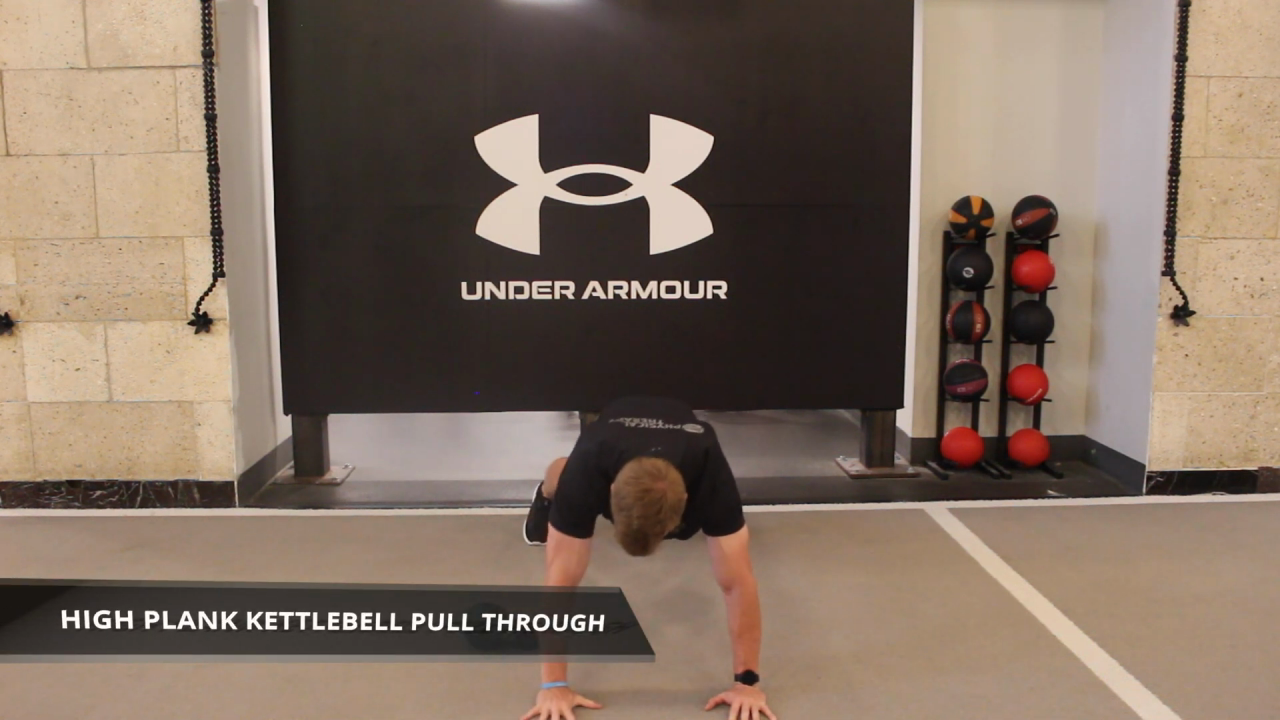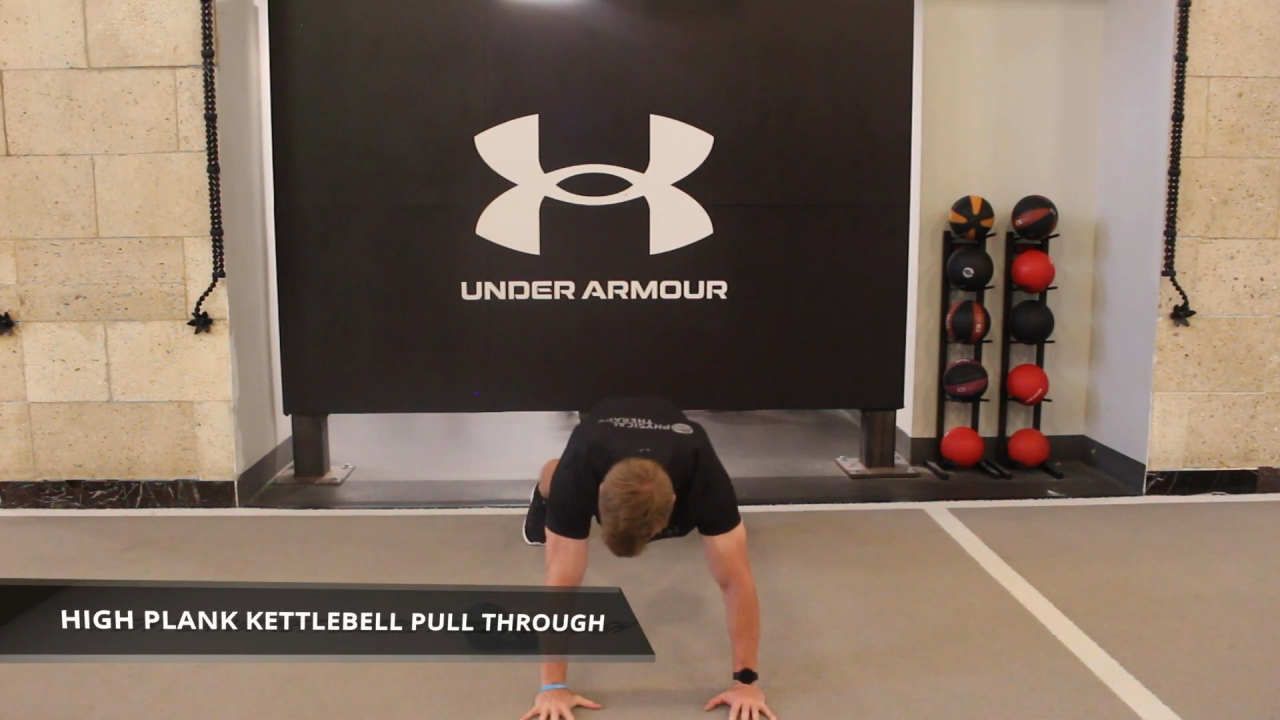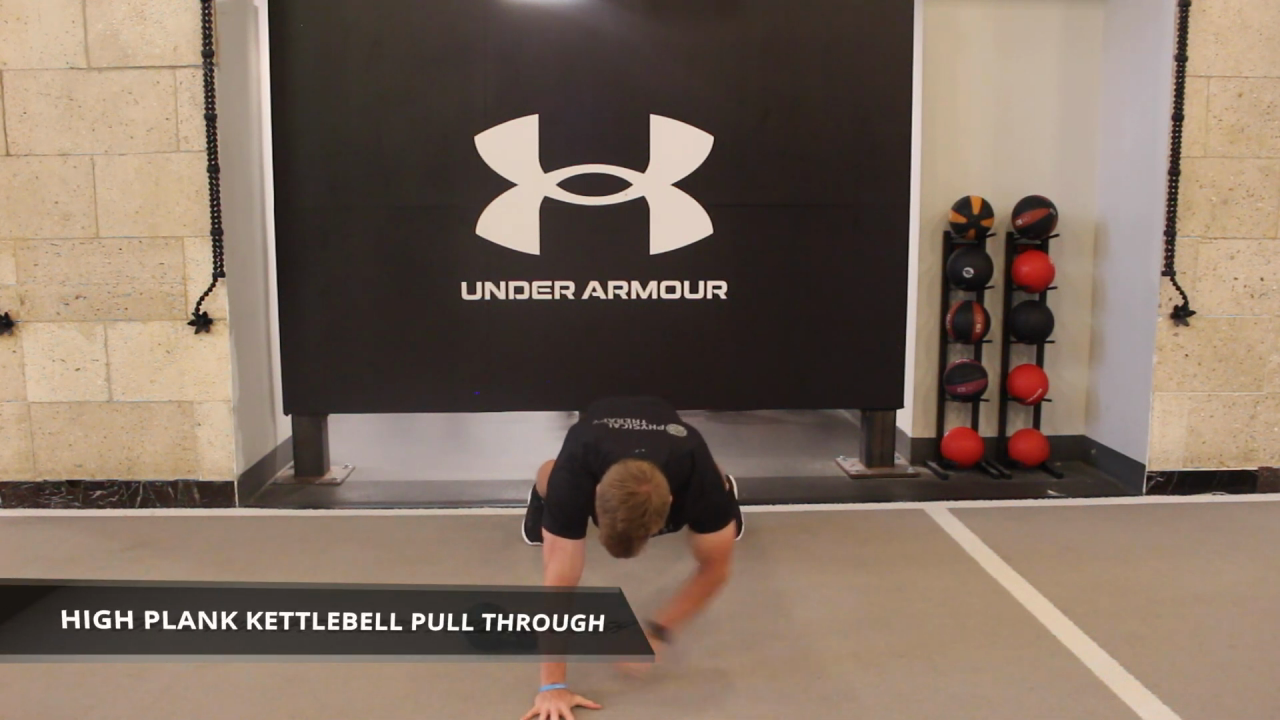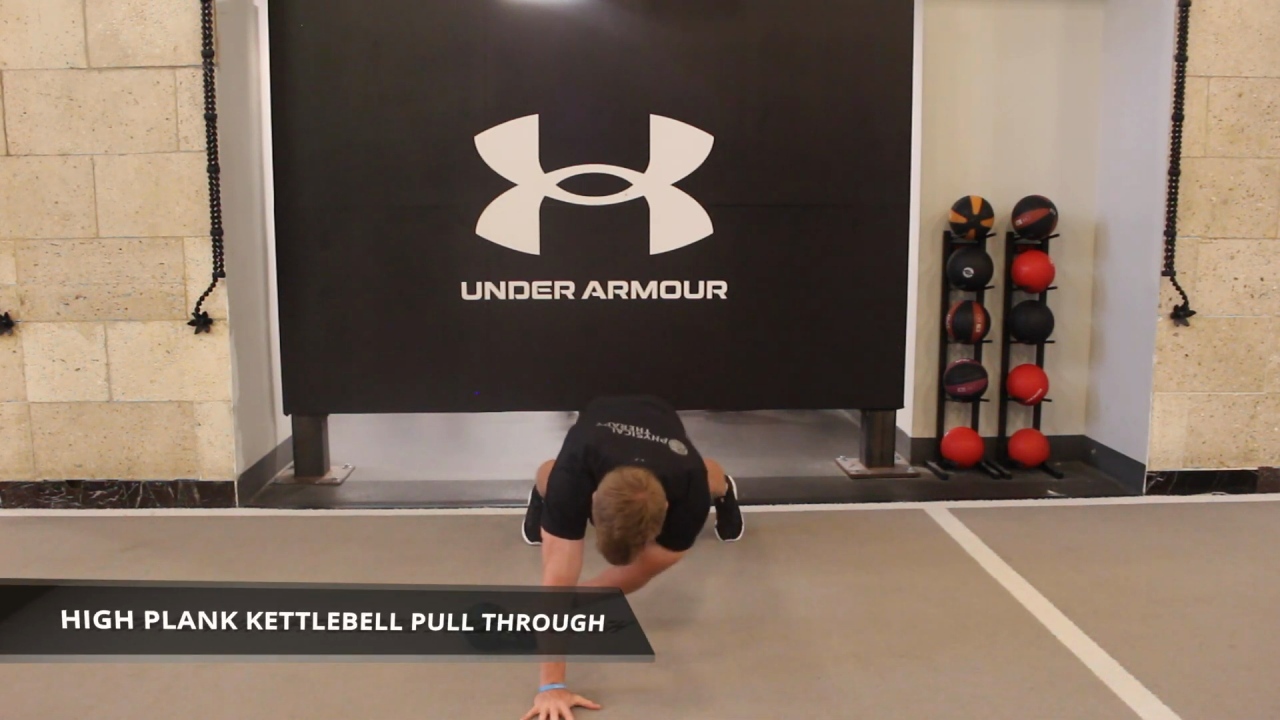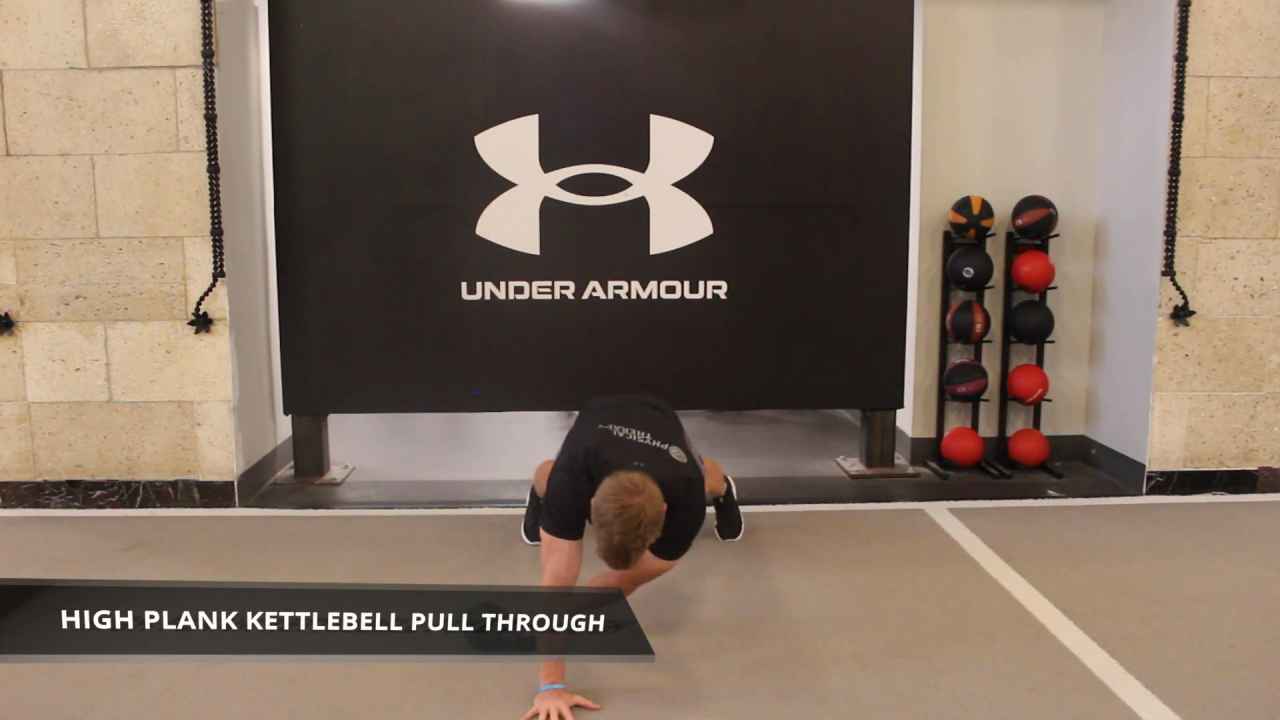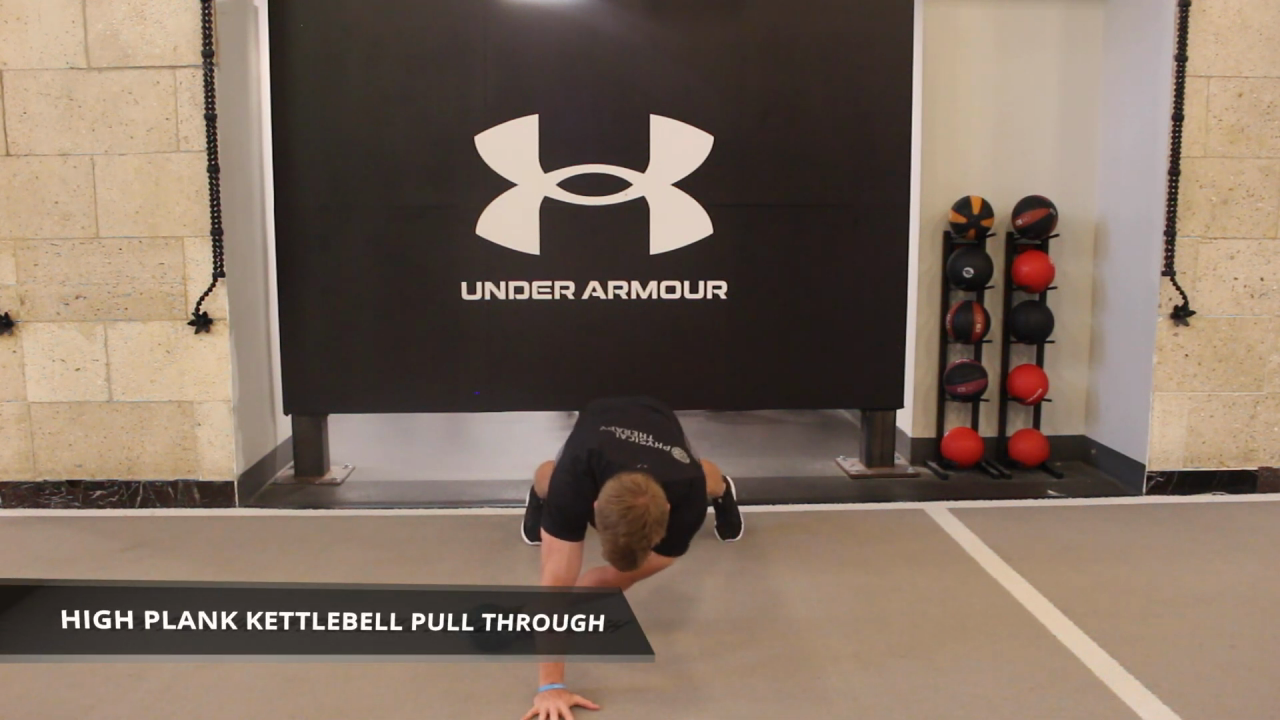
dt=0.2s
person 1, frame 1
left shoulder: (708, 475)
right shoulder: (587, 472)
left elbow: (737, 582)
right elbow: (562, 579)
left wrist: (747, 680)
right wrist: (554, 684)
left hip: (685, 451)
right hip: (611, 441)
right ankle: (547, 493)
person 1, frame 2
left shoulder: (700, 473)
right shoulder: (577, 473)
left elbow: (734, 580)
right elbow: (561, 580)
left wrist: (746, 680)
right wrist: (553, 686)
left hip: (676, 449)
right hip: (603, 436)
right ankle: (543, 493)
person 1, frame 3
left shoulder: (693, 473)
right shoulder: (574, 476)
left elbow: (715, 568)
right elbow: (560, 579)
left wrist: (660, 632)
right wrist: (552, 686)
right hip: (600, 427)
left ankle: (724, 488)
right ankle: (542, 493)
person 1, frame 4
left shoulder: (688, 489)
right shoulder: (572, 478)
left elbow: (641, 571)
right elbow: (558, 579)
right wrist: (551, 685)
right hip: (600, 421)
left ankle: (723, 489)
right ankle: (542, 492)
person 1, frame 5
left shoulder: (685, 496)
right shoulder: (572, 479)
left elbow: (628, 579)
right elbow: (557, 579)
right wrist: (550, 685)
right hip: (599, 419)
left ankle: (722, 489)
right ankle: (541, 493)
person 1, frame 6
left shoulder: (686, 493)
right shoulder: (574, 480)
left elbow: (625, 575)
right elbow: (556, 580)
right wrist: (550, 685)
right hip: (598, 421)
left ankle: (720, 489)
right ankle: (540, 493)
